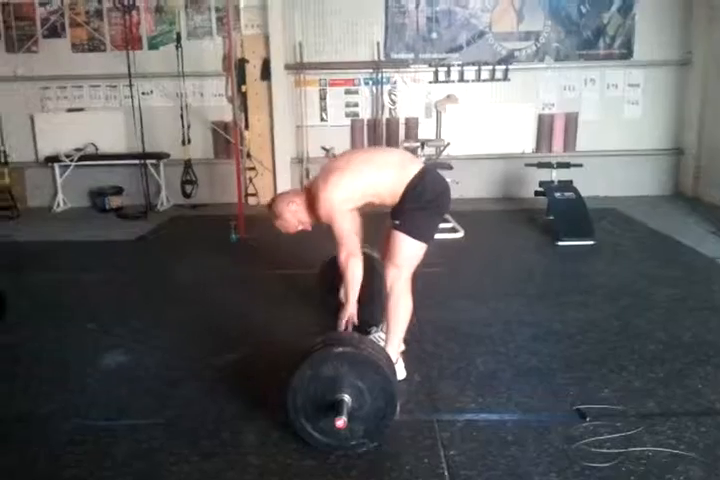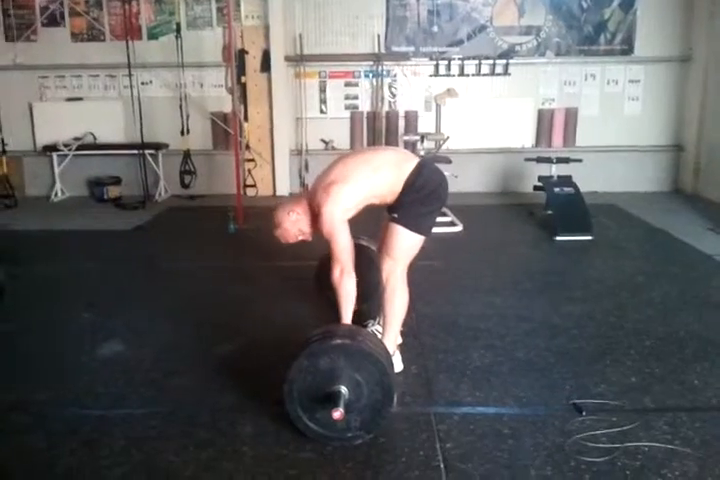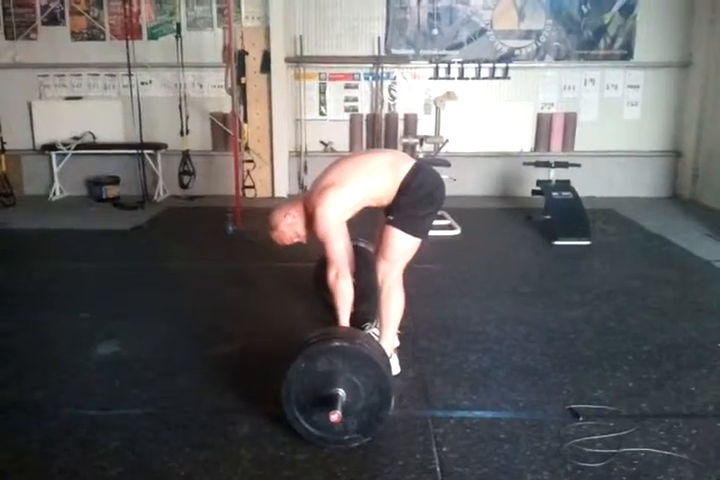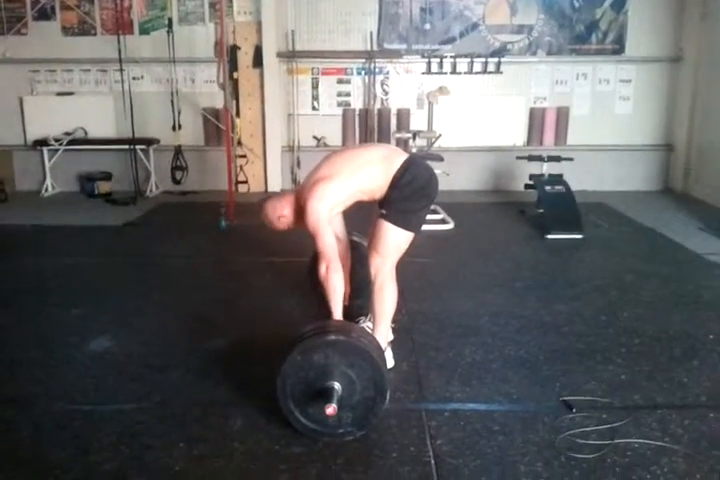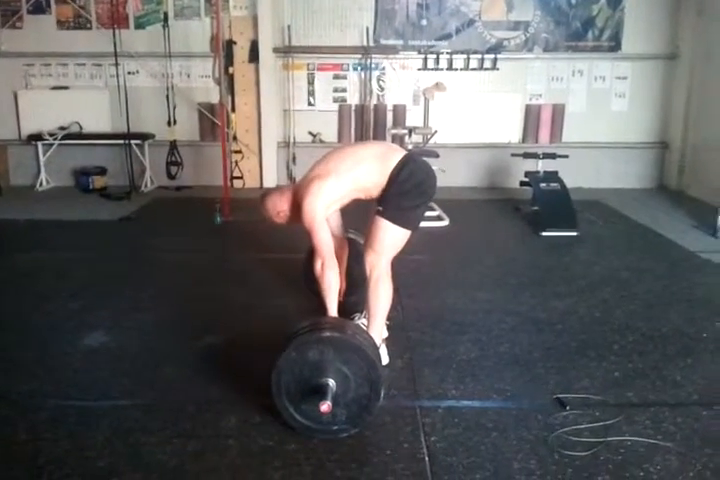
dt=0.5s
person 1, frame 1
left shoulder: (324, 199)
right shoulder: (323, 186)
left elbow: (350, 254)
right elbow: (352, 219)
left wrist: (350, 304)
right wrist: (348, 281)
left hip: (424, 193)
right hip: (420, 184)
left knee: (396, 277)
right knee: (391, 264)
left ankle: (392, 361)
right ankle: (391, 335)
person 1, frame 2
left shoulder: (326, 210)
right shoulder: (319, 194)
left elbow: (342, 270)
right elbow: (345, 244)
left wrist: (345, 326)
right wrist: (350, 295)
left hip: (423, 187)
right hip: (416, 178)
left knee: (392, 269)
right knee: (386, 257)
left ankle: (388, 353)
right ankle: (388, 326)
person 1, frame 3
left shoulder: (322, 213)
right shoulder: (318, 198)
left elbow: (338, 273)
right elbow: (344, 246)
left wrist: (343, 328)
right wrist: (349, 297)
left hip: (419, 188)
right hip: (413, 179)
left knee: (388, 272)
right knee: (383, 261)
left ankle: (385, 356)
right ankle: (385, 329)
person 1, frame 4
left shoulder: (313, 206)
right shoulder: (315, 192)
left elbow: (330, 265)
right elbow: (340, 239)
left wrist: (337, 320)
right wrist: (346, 286)
left hip: (412, 182)
right hip: (408, 171)
left knee: (380, 265)
right knee: (377, 255)
left ankle: (379, 348)
right ankle: (379, 324)
person 1, frame 5
left shoulder: (309, 204)
right shoulder: (315, 190)
left elbow: (325, 262)
right elbow: (338, 237)
left wrist: (332, 317)
right wrist: (341, 280)
left hip: (409, 180)
right hip: (408, 169)
left knee: (375, 263)
right knee: (375, 256)
left ankle: (374, 346)
right ankle: (373, 321)
